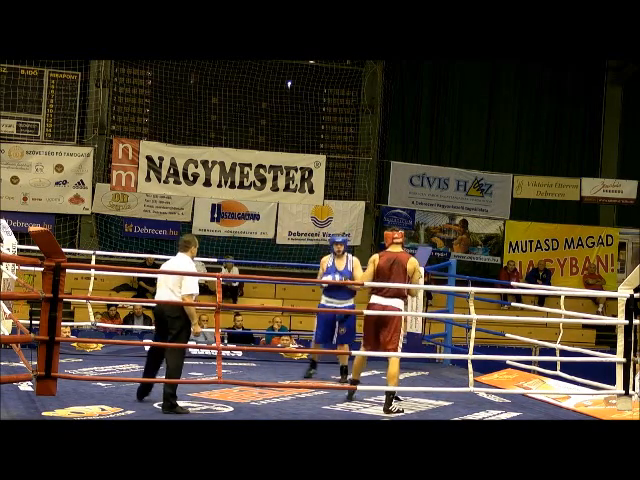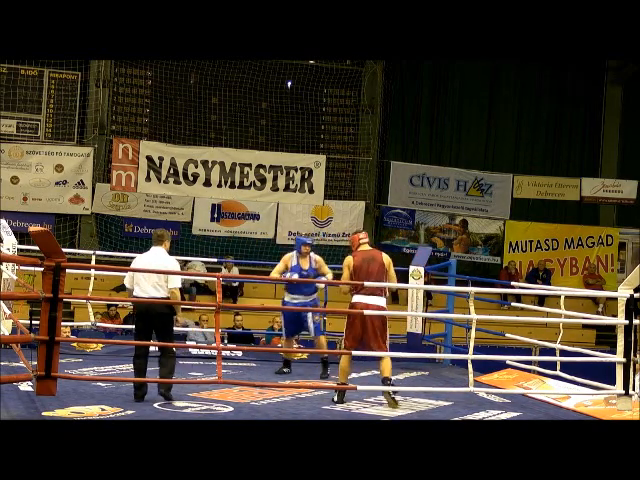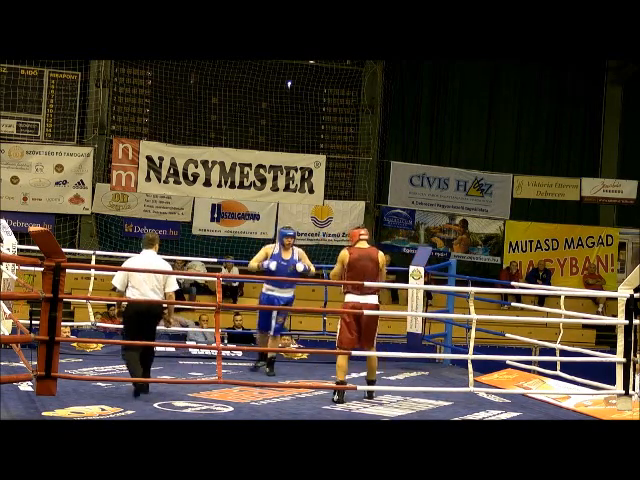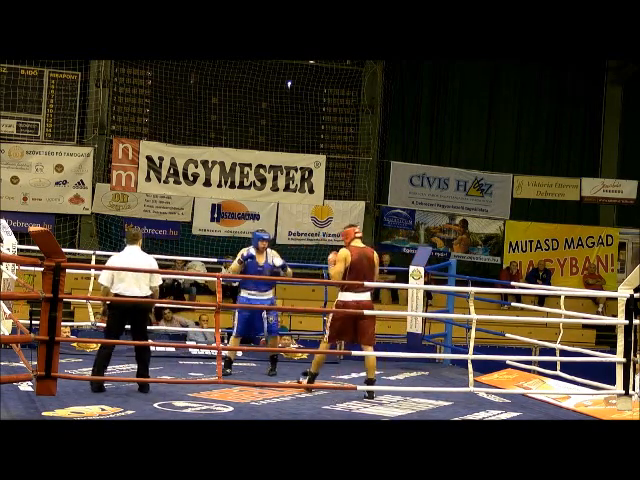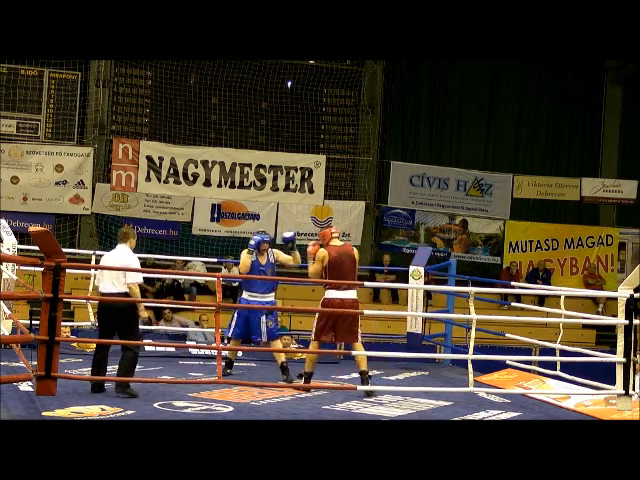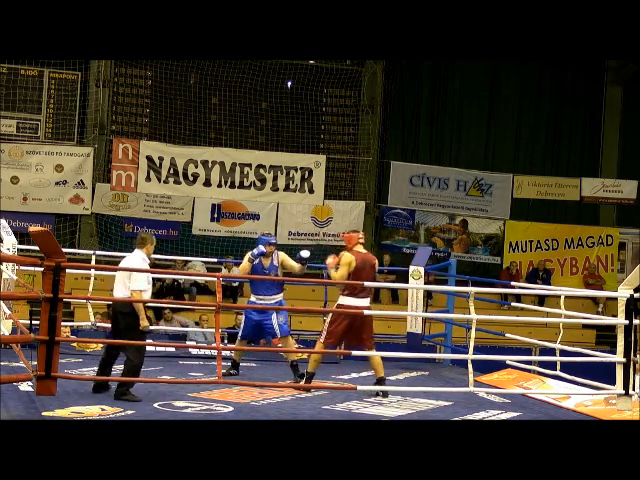
dt=0.4s
person 1, frame 1
left shoulder: (377, 258)
right shoulder: (412, 261)
left elbow: (364, 283)
right elbow: (413, 292)
left hip: (375, 305)
right hip: (395, 308)
left knee: (365, 349)
right knee: (394, 354)
left ankle: (352, 387)
right ankle: (389, 401)
person 1, frame 2
left shoulder: (350, 259)
right shoulder: (384, 257)
left elbow: (344, 289)
right elbow: (393, 285)
left hip: (358, 304)
right hip: (378, 306)
left knee: (348, 350)
right knee: (383, 351)
left ankle: (340, 393)
right ankle: (387, 385)
person 1, frame 3
left shoulder: (346, 253)
right shoulder: (379, 255)
left elbow: (333, 277)
right elbow: (381, 281)
left hip: (352, 303)
right hip: (372, 303)
left knee: (343, 348)
right knee: (370, 347)
left ankle: (340, 390)
right ankle: (370, 388)
person 1, frame 4
left shoulder: (344, 252)
right shoulder: (373, 254)
left elbow: (336, 279)
right elbow: (374, 280)
left wrist: (331, 264)
left hip: (346, 301)
right hip: (366, 301)
left knee: (326, 341)
right knee: (368, 345)
left ankle: (310, 378)
right ankle: (370, 387)
person 1, frame 5
left shoulder: (323, 252)
right shoulder: (353, 250)
left elbow: (313, 276)
left wrist: (310, 256)
left hip: (331, 299)
right hip: (351, 299)
left knee: (315, 340)
right knee: (355, 341)
left ankle: (306, 380)
right ankle: (365, 379)
person 1, frame 6
left shoulder: (348, 257)
right shoulder: (373, 260)
left elbow: (338, 281)
left wrist: (331, 267)
left hip: (346, 305)
right hip: (364, 306)
left knee: (322, 342)
right knee: (369, 347)
left ankle: (307, 380)
right ankle: (382, 384)
person 2, frame 1
left shoulder: (166, 265)
right shoulder: (189, 267)
right elbow: (187, 298)
right wrist: (195, 322)
left hip: (160, 309)
right hip: (176, 312)
left knee: (156, 351)
right knee: (175, 356)
left ankle: (143, 389)
right ankle: (169, 400)
person 2, frame 2
left shoulder: (139, 259)
right shoulder: (170, 261)
left elbow: (130, 288)
right elbow: (174, 291)
right wrist: (178, 312)
left hip: (141, 305)
right hip: (161, 306)
left knee: (141, 350)
right knee: (167, 350)
left ankle: (140, 391)
right ankle: (164, 387)
person 2, frame 3
left shoulder: (130, 262)
right shoulder: (165, 265)
left elbow: (119, 290)
right elbow: (170, 295)
left wrist: (118, 307)
right wrist: (170, 314)
left hip: (134, 307)
right hip: (154, 308)
left knee: (130, 347)
right knee: (147, 345)
left ankle: (138, 379)
right ankle: (144, 383)
person 2, frame 4
left shoulder: (115, 259)
right shoulder: (149, 260)
left elbow: (105, 287)
right elbow: (155, 289)
left wrist: (104, 304)
right wrist: (151, 305)
left hip: (119, 303)
right hip: (140, 304)
left knee: (108, 342)
right knee: (142, 344)
left ankle: (96, 382)
right ankle: (144, 384)
person 2, frame 5
left shoulder: (106, 256)
right shoulder: (130, 257)
left elbow: (99, 284)
right elbow: (133, 286)
right wrist: (141, 309)
left hip: (105, 301)
right hip: (123, 302)
left knee: (103, 343)
right knee: (131, 344)
left ankle: (97, 384)
right ankle: (122, 383)
person 2, frame 6
left shoulder: (128, 260)
right shoulder: (140, 263)
right elbow: (136, 294)
right wrist: (143, 317)
left hip: (119, 305)
right hip: (131, 309)
left knee: (113, 347)
right knee: (137, 351)
left ankle: (100, 383)
right ankle: (123, 390)
person 3, frame 1
left shoulder: (353, 261)
right shoulder: (325, 261)
right elbow: (320, 279)
left wrist: (343, 280)
right wrist: (324, 281)
left hip: (346, 307)
right hip: (327, 306)
left knee: (343, 342)
right knee: (318, 340)
left ankle: (344, 373)
right ankle: (312, 365)
person 3, frame 2
left shoulder: (316, 259)
right shoulder: (288, 258)
left elbow: (329, 274)
right elbow: (273, 275)
left wrist: (325, 280)
right wrist: (286, 276)
left hip: (310, 302)
right hip: (291, 302)
left knee: (318, 333)
right knee: (288, 336)
left ankle: (325, 366)
right ankle: (287, 364)
person 3, frame 3
left shoulder: (299, 253)
right shoulder: (270, 249)
left elbow: (313, 271)
right elbow: (251, 265)
left wrist: (307, 267)
right wrist: (263, 264)
left hip: (285, 297)
right hip: (268, 294)
left knee: (275, 331)
right knee: (262, 329)
left ankle: (270, 364)
right ankle: (262, 358)
person 3, frame 4
left shoulder: (273, 254)
right shoulder: (245, 252)
left elbow: (289, 275)
right elbow: (231, 272)
left wrist: (283, 267)
right wrist: (242, 259)
left hip: (266, 299)
right hip: (246, 299)
left knee: (273, 332)
right knee: (238, 333)
left ankle: (273, 362)
right ankle: (228, 365)
person 3, frame 5
left shoulder: (274, 253)
right shoulder: (246, 252)
left elbow: (295, 262)
right elbow: (243, 269)
left wrist: (291, 246)
right wrist: (251, 249)
left hip: (267, 302)
right hip: (247, 301)
left knee: (273, 337)
right knee: (235, 335)
left ankle: (285, 371)
right ankle: (228, 366)
person 3, frame 6
left shoulder: (280, 257)
right shoulder: (251, 255)
left elbow: (299, 270)
right elbow: (242, 274)
left wrist: (303, 262)
right wrist: (252, 259)
left hip: (275, 304)
right hip: (256, 304)
left knee: (284, 334)
right knee: (242, 337)
left ankle: (296, 370)
right ankle: (234, 367)
